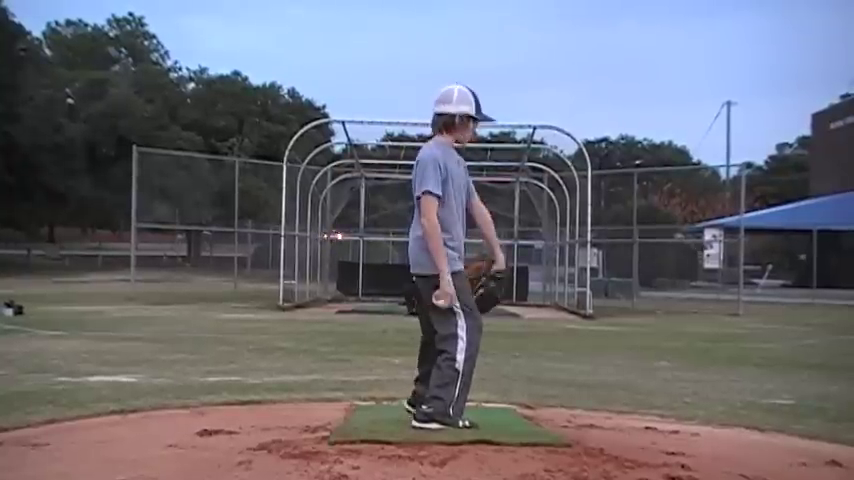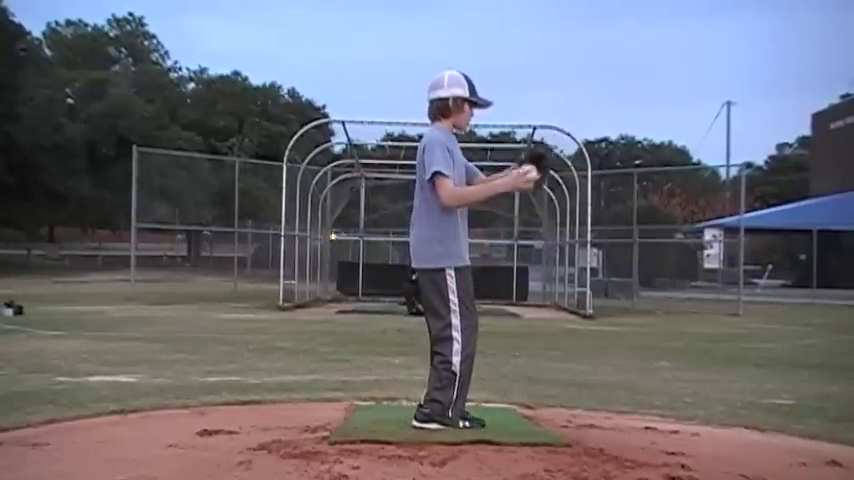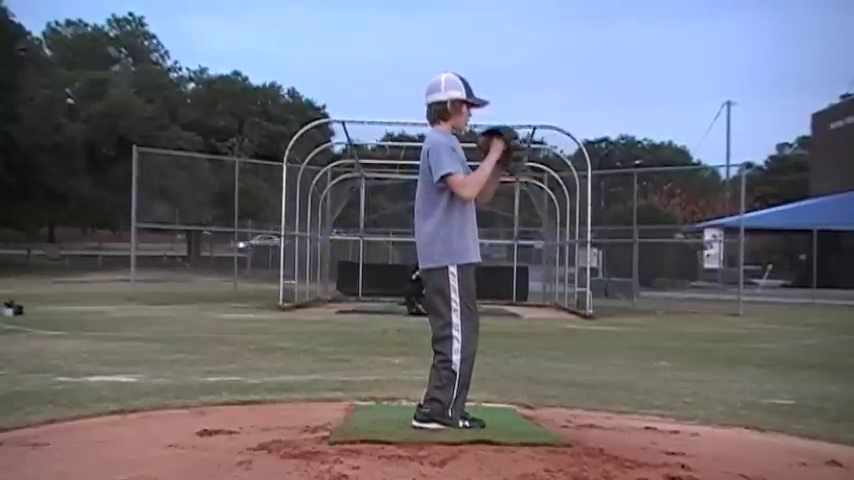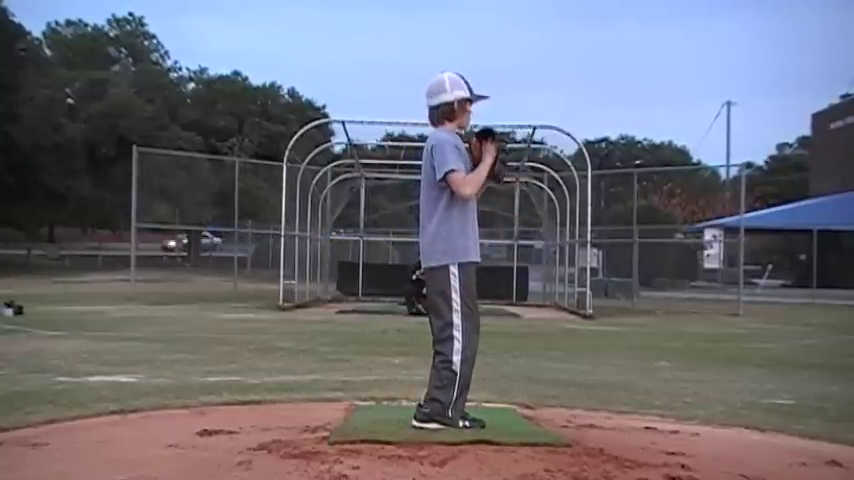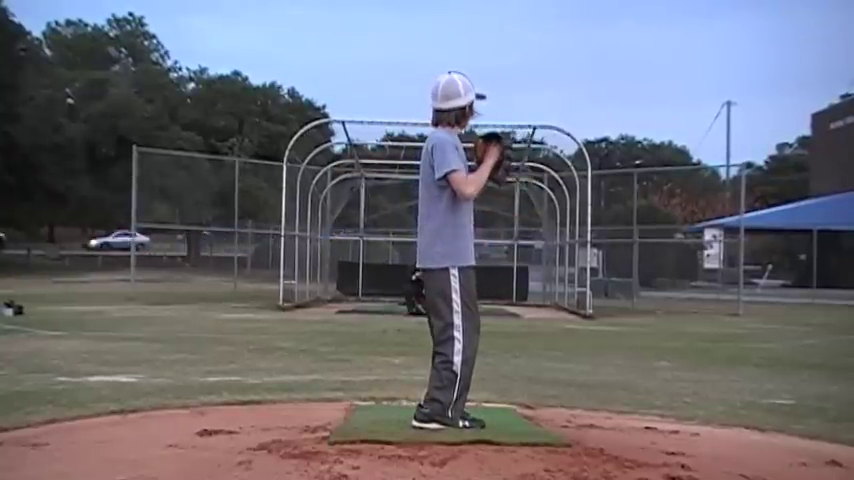
dt=0.5s
person 1, frame 1
left shoulder: (455, 161)
right shoulder: (431, 156)
left elbow: (477, 209)
right elbow: (428, 218)
left wrist: (497, 253)
right wrist: (444, 274)
left hip: (438, 264)
right hip: (437, 264)
left knee: (441, 332)
right knee: (463, 330)
left ankle: (423, 399)
right ankle: (438, 410)
person 1, frame 2
left shoulder: (448, 144)
right shoulder: (436, 140)
left elbow: (481, 183)
right elbow: (448, 195)
left wrist: (514, 175)
right wrist: (507, 184)
left hip: (441, 254)
right hip: (442, 256)
left knee: (449, 332)
right knee: (457, 331)
left ankle: (440, 407)
right ankle: (438, 410)
person 1, frame 3
left shoulder: (447, 144)
right shoulder: (439, 142)
left elbow: (481, 195)
right elbow: (466, 190)
left wrist: (500, 162)
right wrist: (492, 154)
left hip: (449, 254)
right hip: (448, 256)
left knee: (453, 333)
right knee: (458, 332)
left ankle: (439, 408)
right ankle: (439, 409)
person 1, frame 4
left shoulder: (446, 141)
right shoulder: (444, 140)
left elbow: (468, 191)
right elbow: (465, 188)
left wrist: (484, 162)
right wrist: (487, 159)
left hip: (448, 253)
right hip: (450, 255)
left knee: (454, 333)
right knee: (459, 333)
left ankle: (440, 407)
right ankle: (439, 409)
person 1, frame 5
left shoulder: (443, 141)
right shoulder: (442, 141)
left elbow: (463, 190)
right elbow: (466, 189)
left wrist: (488, 165)
right wrist: (489, 160)
left hip: (443, 255)
right hip: (448, 257)
left knee: (451, 334)
right knee: (460, 333)
left ankle: (438, 408)
right ankle: (439, 409)
